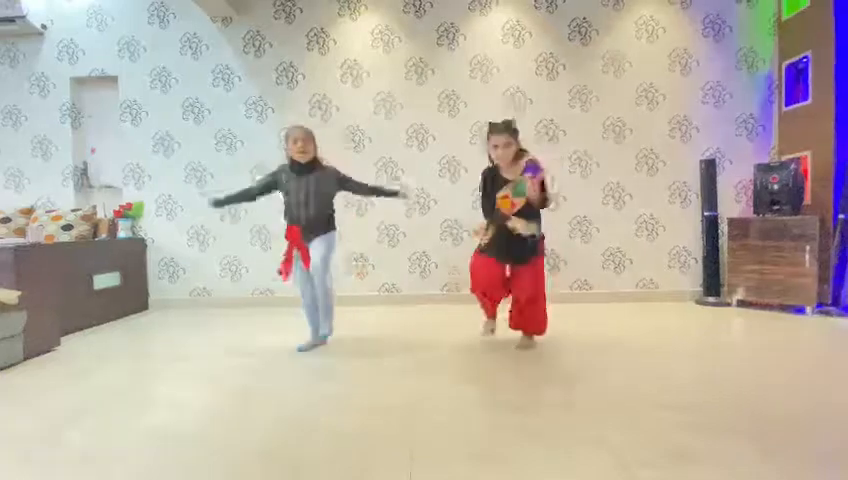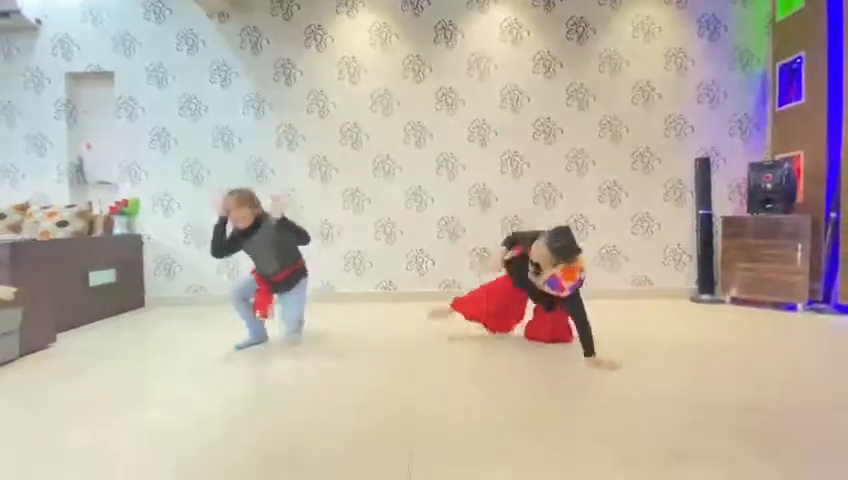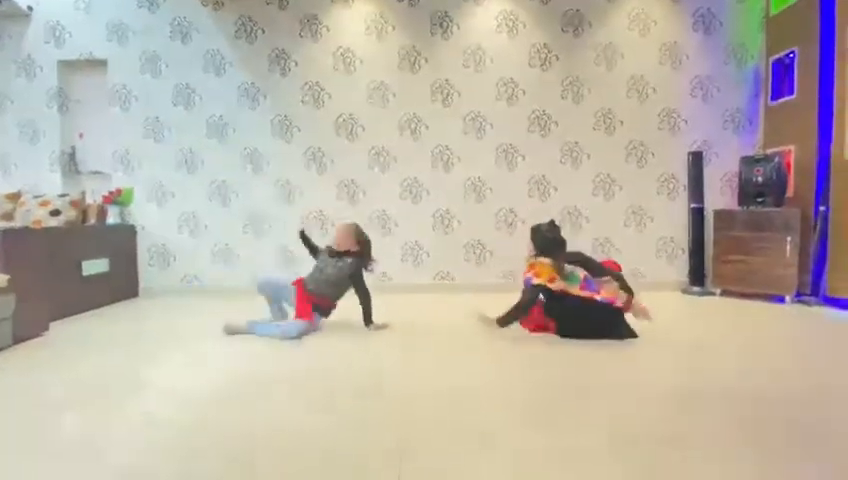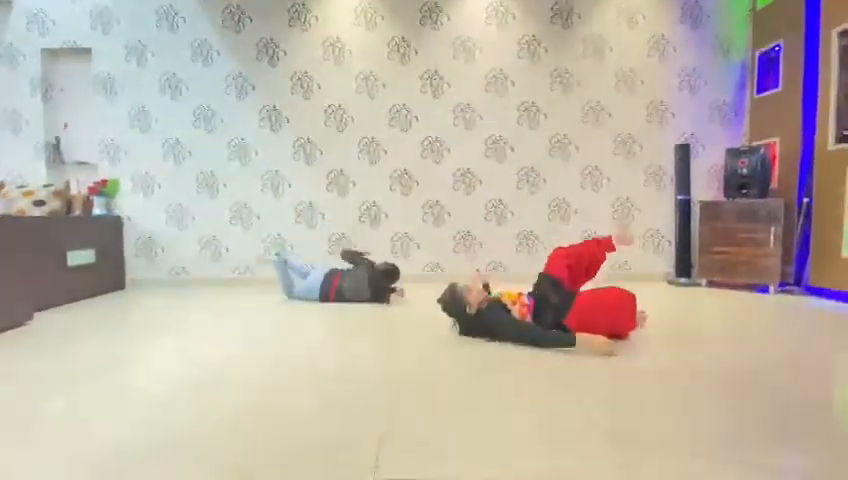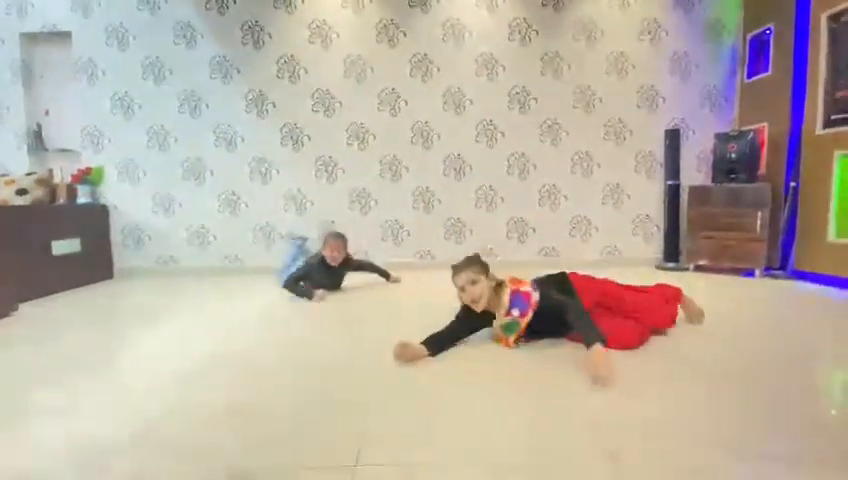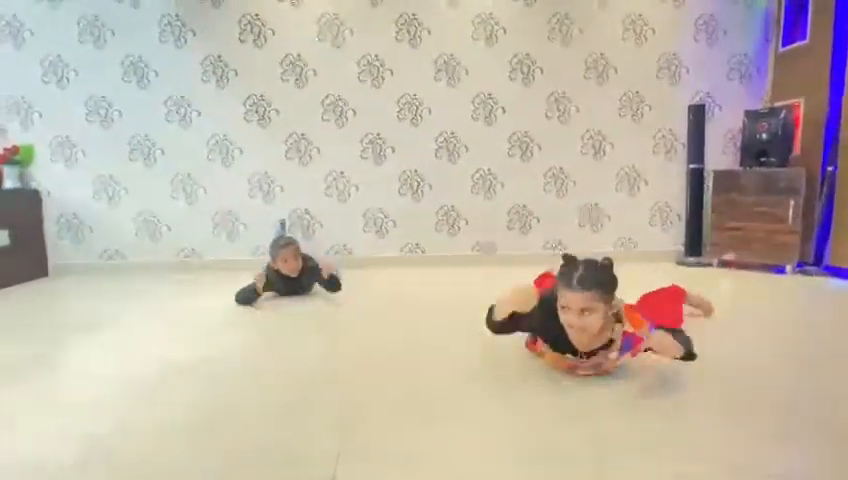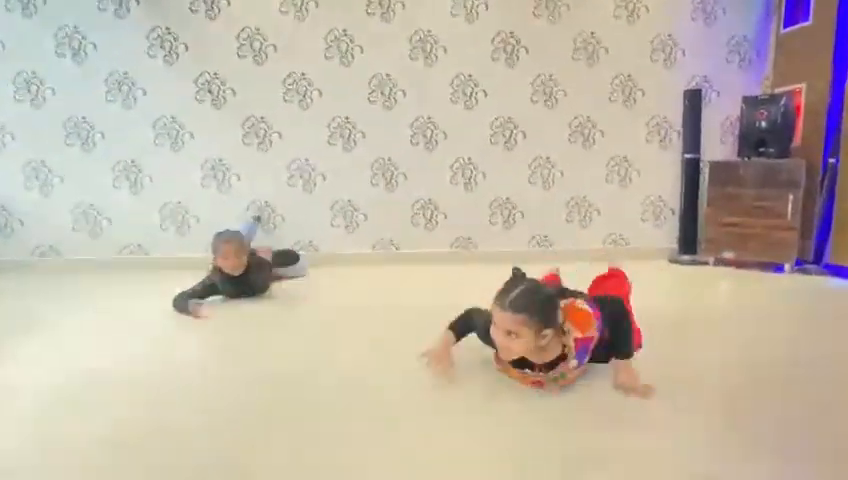
dt=0.7s
person 1, frame 1
left shoulder: (530, 168)
right shoulder: (489, 176)
left elbow: (542, 202)
right elbow: (490, 214)
left wrist: (534, 192)
right wrist: (514, 222)
left hip: (528, 242)
right hip: (499, 239)
left knee: (528, 291)
right knee: (486, 279)
left ankle: (528, 332)
right ankle: (490, 313)
person 1, frame 2
right shoulder: (538, 241)
left elbow: (579, 316)
right elbow: (515, 238)
left wrist: (591, 357)
right wrist: (504, 250)
left hip: (549, 298)
right hip: (525, 279)
person 1, frame 3
left shoulder: (535, 271)
left elbow: (525, 306)
left wrist: (498, 322)
right wrist: (632, 301)
left hip: (571, 329)
right hip: (606, 319)
person 1, frame 4
left shoulder: (479, 316)
right shoulder: (492, 319)
right elbow: (534, 337)
left wrist: (482, 284)
right wrist: (581, 341)
right hip: (562, 320)
left knee: (561, 256)
right knee: (622, 300)
left ankle: (613, 241)
right ankle: (628, 321)
person 1, frame 5
left shoulder: (520, 293)
right shoulder: (476, 315)
left elbow: (575, 312)
right elbow: (450, 333)
left wrist: (595, 349)
right wrist: (420, 350)
left hip: (577, 290)
right knee: (630, 335)
left ankle: (678, 297)
person 1, frame 6
right shoulder: (547, 310)
left elbow: (677, 337)
right elbow: (495, 324)
left wrist: (675, 347)
right wrist: (509, 304)
left ankle: (682, 296)
person 1, frame 7
left shoulder: (581, 323)
right shoulder: (503, 323)
left elbow: (615, 306)
left wrist: (624, 365)
left ankle: (612, 276)
right ankle: (552, 281)
person 2, frame 1
left shoulder: (327, 174)
right shoulder: (281, 175)
left elbow: (359, 188)
right elbow: (254, 191)
left wrist: (393, 192)
right wrist: (220, 201)
left hip: (322, 234)
right hip: (297, 237)
left knee: (318, 264)
right knee: (306, 288)
left ankle: (327, 323)
right ankle: (317, 334)
person 2, frame 2
left shoulder: (272, 225)
right shoulder: (240, 233)
left elbow: (304, 239)
right elbow: (217, 252)
left wrist: (280, 219)
right wrist: (222, 220)
left hip: (293, 279)
right hip: (265, 278)
left knee: (289, 335)
left ankle: (293, 327)
right ankle: (257, 334)
person 2, frame 3
left shoulder: (352, 265)
right shoulder: (330, 251)
left elbow: (364, 295)
right elbow: (317, 254)
left wrist: (369, 322)
right wrist: (303, 234)
left hip: (315, 310)
right hip: (300, 291)
left knee: (292, 331)
right knee: (264, 285)
left ankle: (245, 327)
right ankle: (279, 314)
person 2, frame 4
left shoulder: (368, 266)
right shoulder: (374, 294)
left elbow: (345, 254)
left wrist: (360, 255)
right wrist: (395, 291)
left hip: (329, 277)
right hip: (324, 290)
left knee: (307, 272)
right knee: (292, 291)
right ankle: (280, 262)
person 2, frame 5
left shoulder: (347, 262)
right shoulder: (313, 264)
left elbow: (368, 265)
right elbow: (288, 283)
left wrist: (388, 276)
right wrist: (311, 294)
person 2, frame 6
left shoulder: (310, 266)
right shoulder: (270, 276)
left elbow: (336, 287)
right elbow: (239, 297)
left wrist: (327, 275)
right wrist: (258, 289)
person 2, frame 7
left shoulder: (258, 261)
right shoulder: (214, 280)
left elbow: (294, 257)
left wrist: (272, 255)
left knee: (301, 269)
right ankle: (254, 223)
